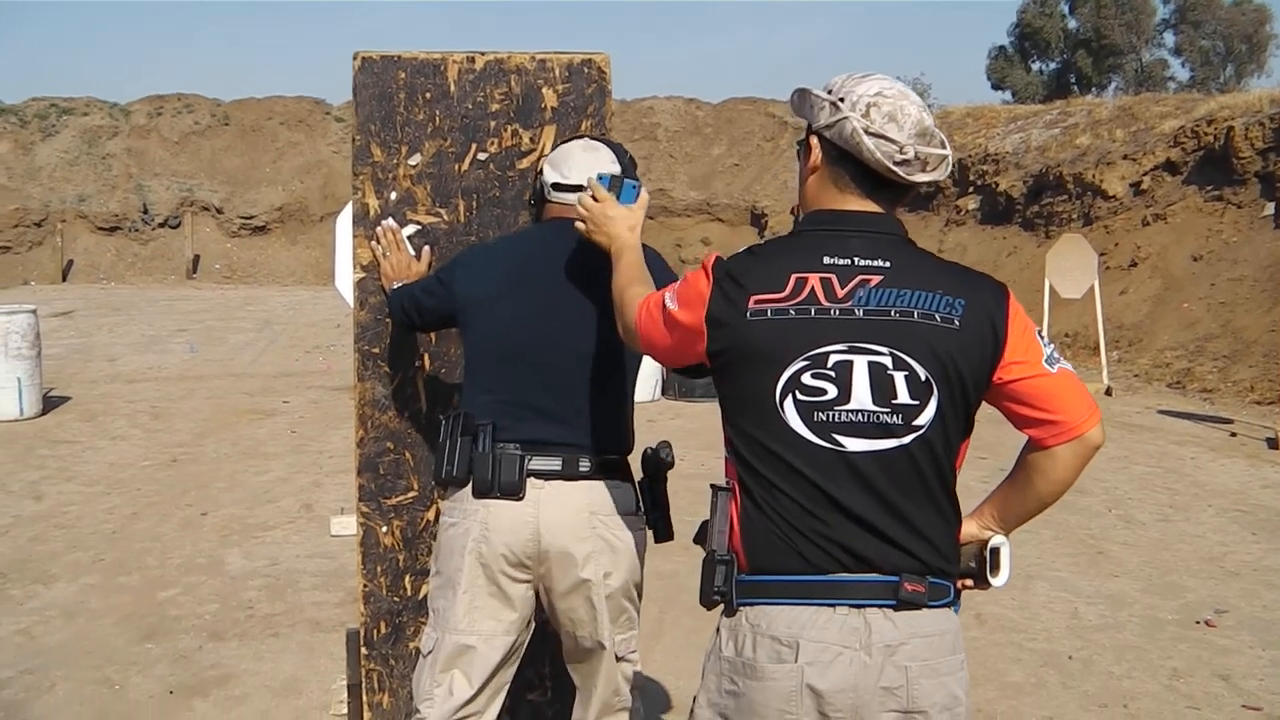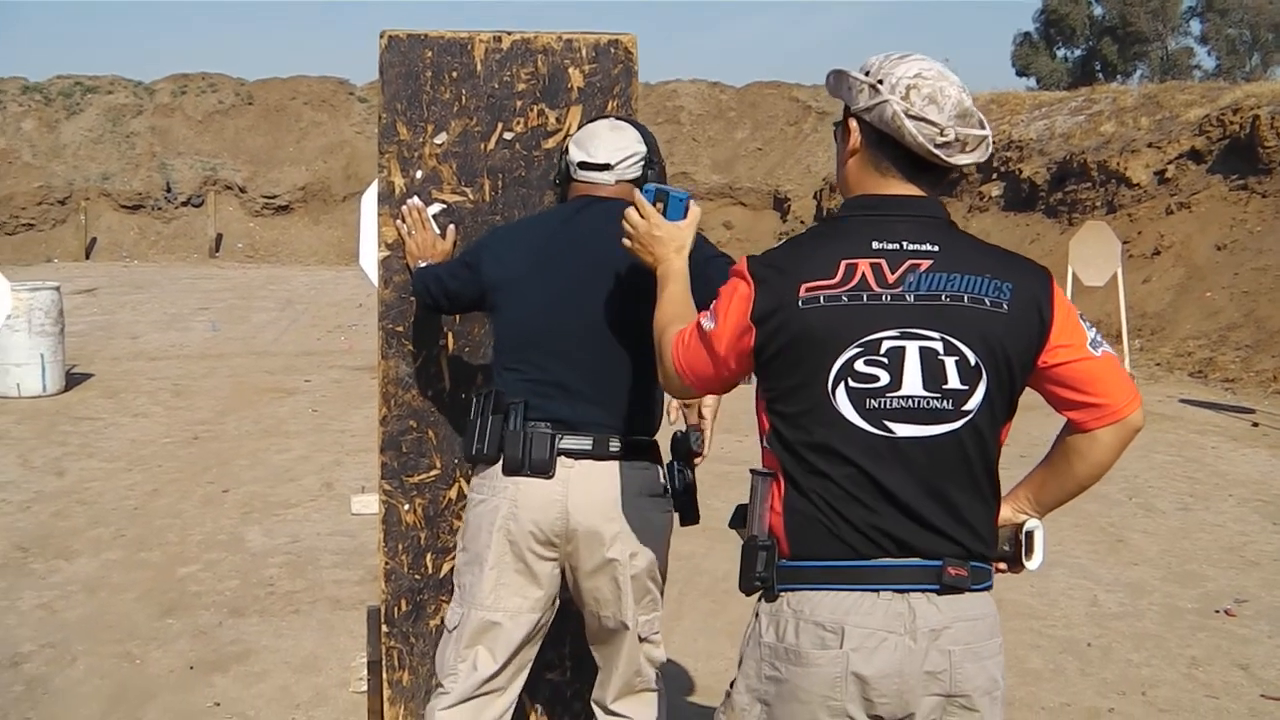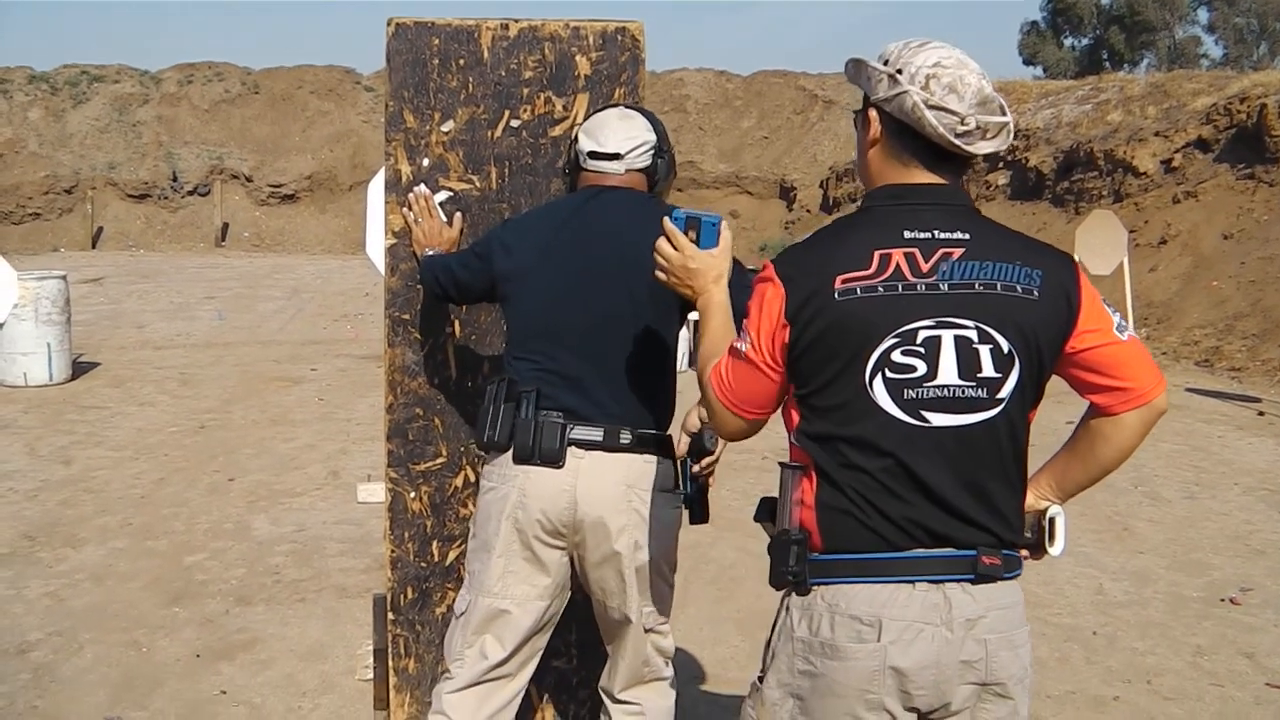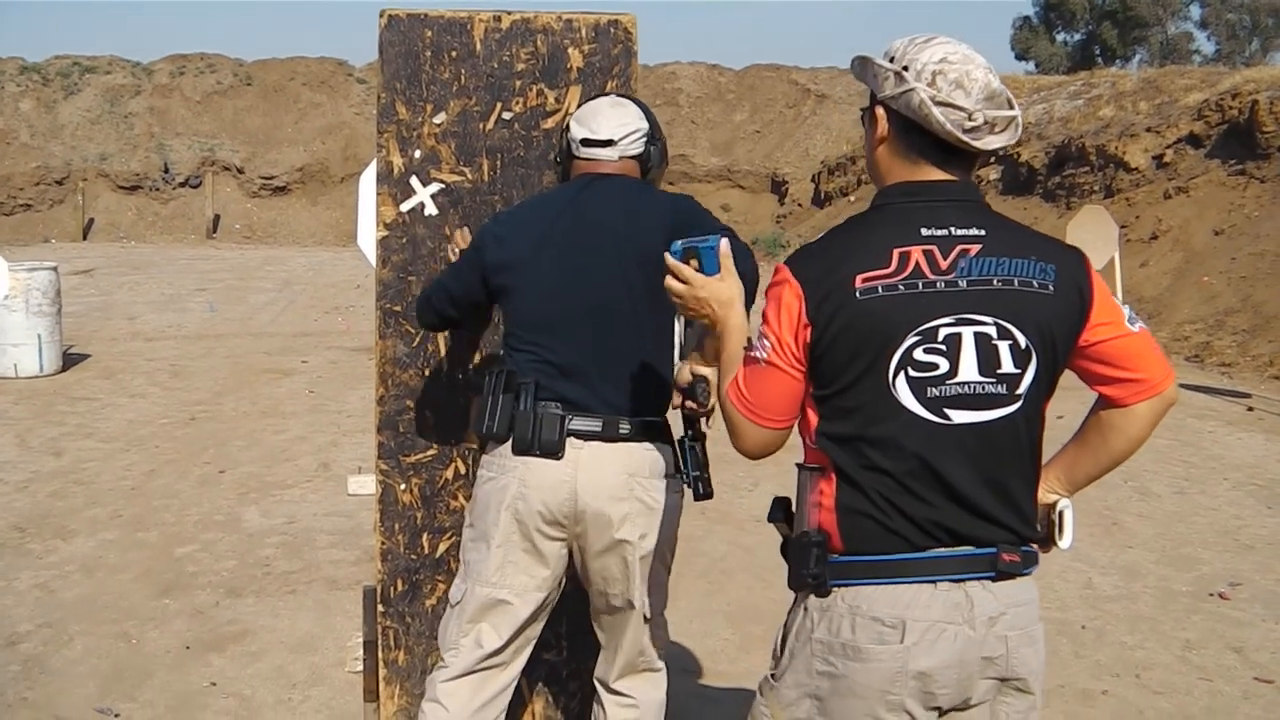
dt=0.2s
person 1, frame 1
left shoulder: (735, 287)
right shoulder: (977, 302)
left elbow: (640, 323)
right elbow: (1077, 430)
left wrist: (622, 242)
right wrist: (985, 521)
left hip: (777, 636)
right hip: (921, 639)
person 1, frame 2
left shoulder: (777, 277)
right shoulder: (1020, 287)
left elbow: (681, 373)
right elbow: (1117, 414)
left wrist: (669, 260)
left hip: (818, 622)
right hip: (960, 628)
person 1, frame 3
left shoulder: (804, 272)
right shoulder: (1045, 274)
left elbow: (731, 416)
right elbow: (1141, 398)
left wrist: (709, 292)
left hip: (849, 614)
right hip: (989, 616)
person 1, frame 4
left shoulder: (820, 271)
right shoulder: (1056, 268)
left elbow: (754, 434)
right elbow: (1151, 389)
left wrist: (727, 315)
left hip: (869, 613)
right hip: (1006, 612)
person 2, frame 1
left shoulder: (480, 263)
right shoulder: (638, 266)
left elbow: (407, 308)
left wrist: (399, 283)
left hip: (486, 502)
right hip: (595, 505)
person 2, frame 2
left shoulder: (508, 242)
left elbow: (434, 291)
left wrist: (426, 264)
right wrist: (708, 397)
left hip: (516, 480)
right hip: (621, 485)
person 2, frame 3
left shoulder: (519, 233)
left elbow: (440, 284)
right elbow: (747, 315)
left wrist: (436, 252)
left hip: (527, 468)
right hip: (632, 476)
left knee: (479, 671)
person 2, frame 4
left shoulder: (511, 226)
right shoulder: (668, 215)
left elbow: (433, 312)
right elbow: (739, 277)
left wrist: (465, 267)
left hip: (526, 460)
right hip: (632, 466)
left knee: (474, 657)
right knee: (634, 666)
